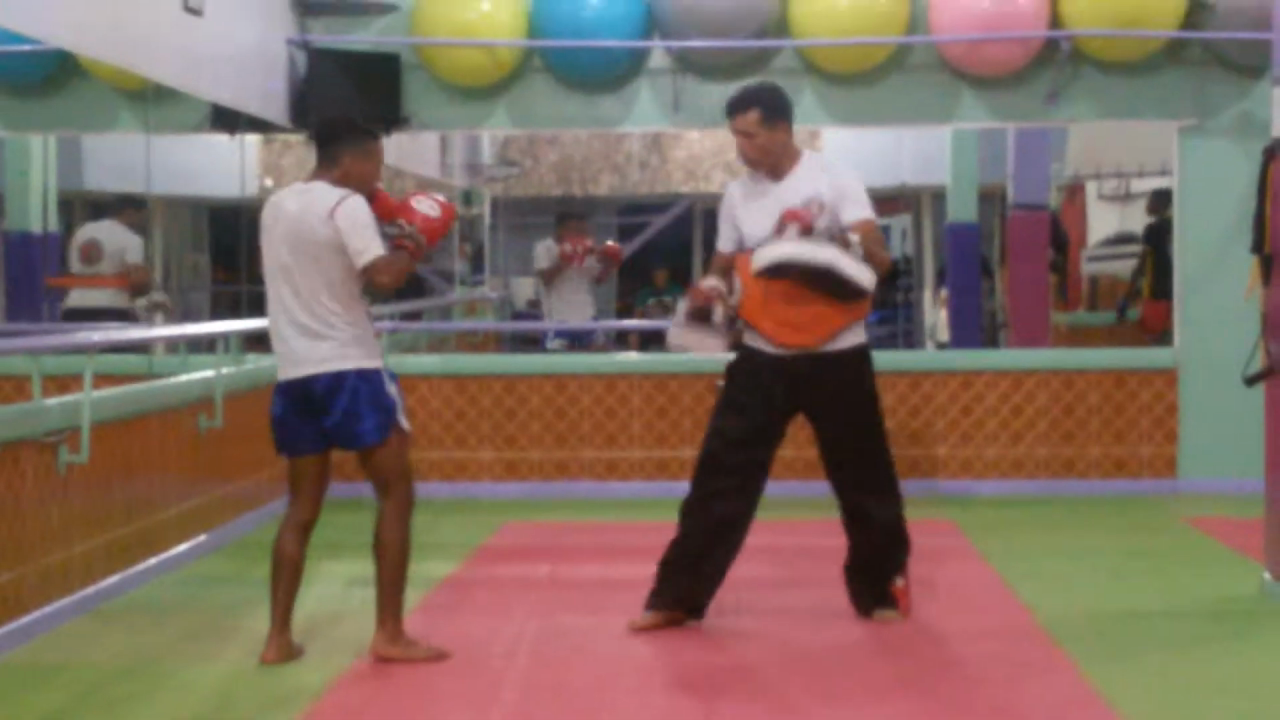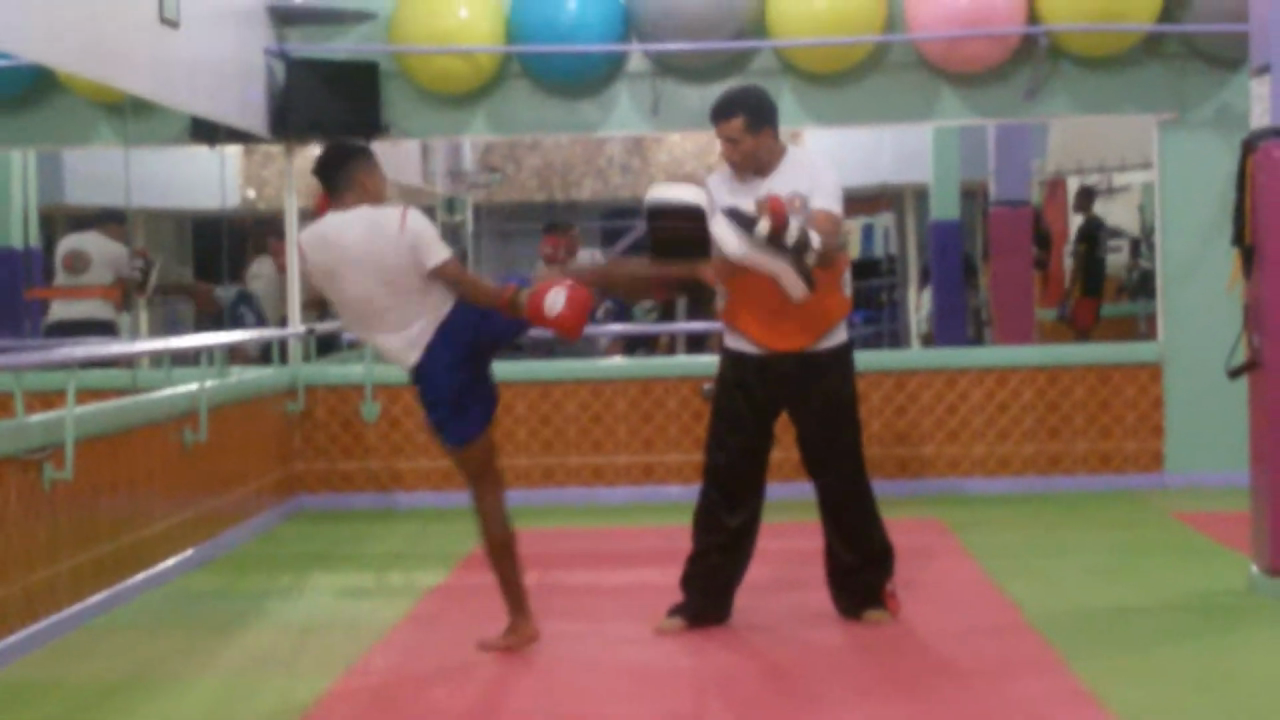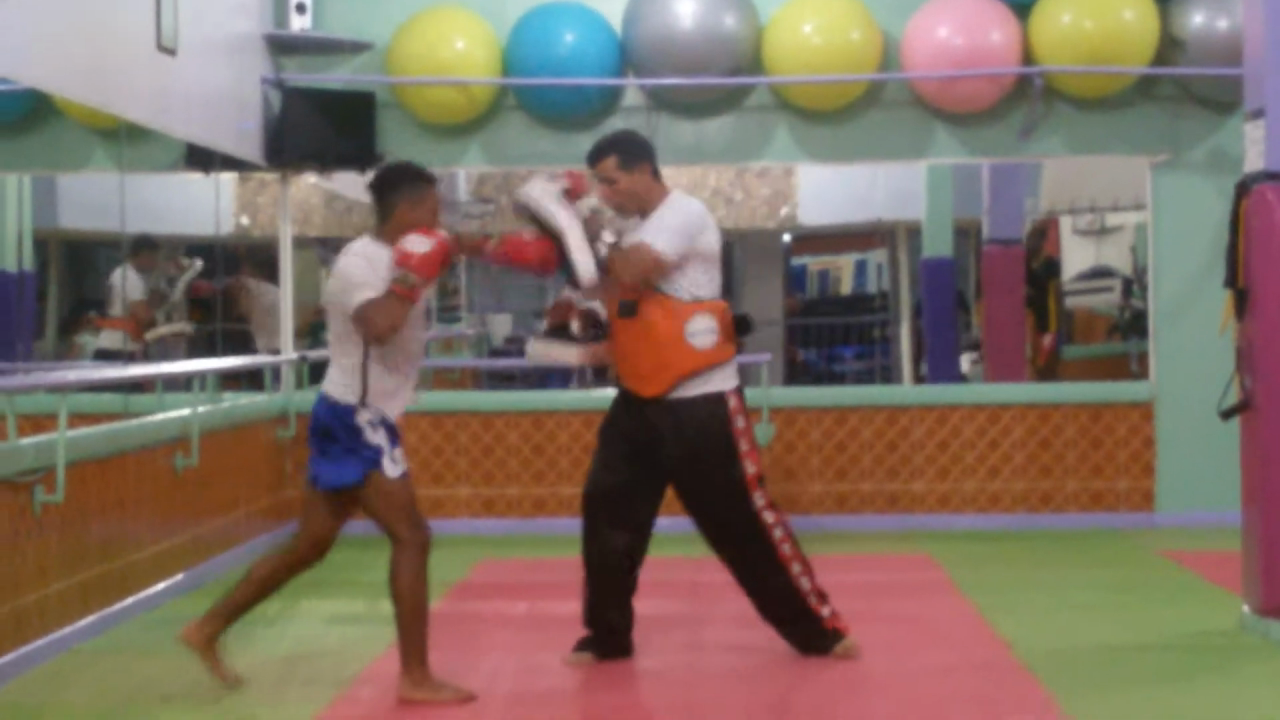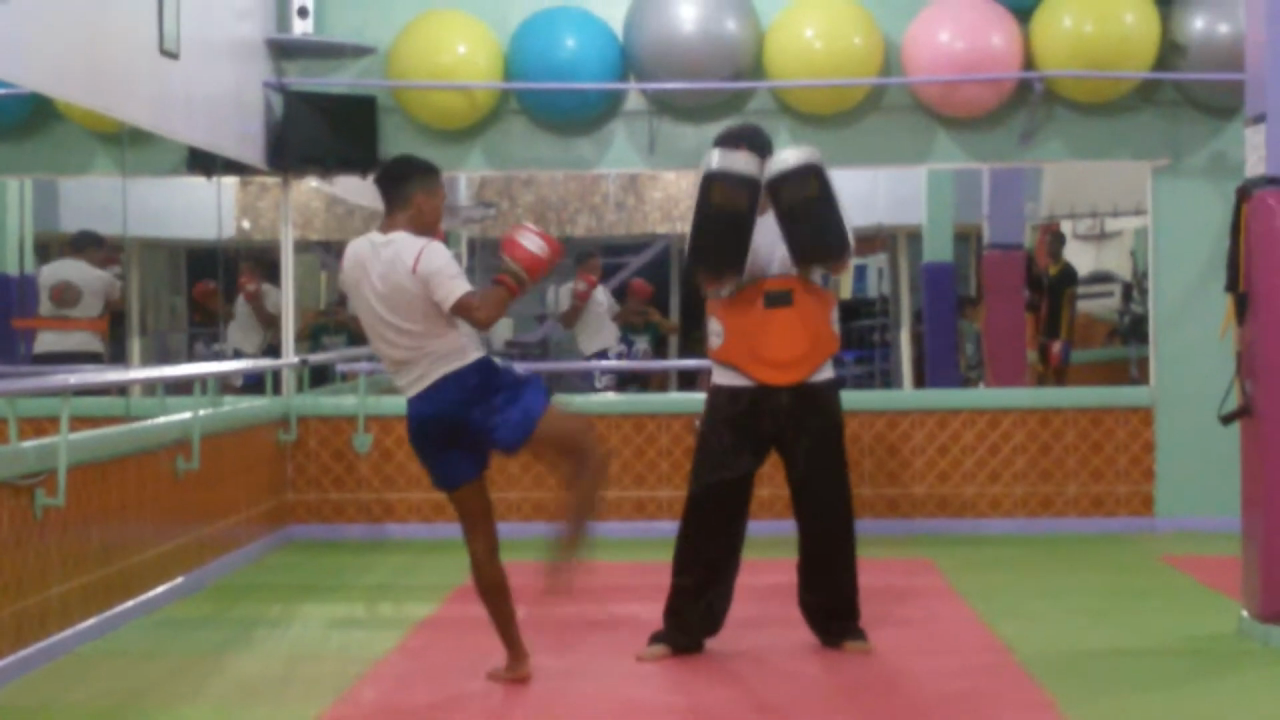
dt=1s
person 1, frame 1
left shoulder: (834, 181)
right shoulder: (737, 195)
left elbow: (879, 259)
right elbow: (726, 266)
left wrist: (824, 238)
right wrist: (708, 290)
left hip: (836, 356)
right hip: (763, 356)
left knee: (863, 477)
right knee: (722, 471)
left ankle: (879, 587)
right ankle: (677, 594)
person 1, frame 2
left shoulder: (814, 175)
right shoulder: (720, 187)
left elbow: (828, 247)
right elbow: (695, 262)
left wrist: (780, 226)
left hip: (819, 353)
right hip: (748, 356)
left knee: (840, 476)
right knee: (729, 479)
left ankle: (864, 588)
right ankle: (706, 597)
person 1, frame 3
left shoulder: (685, 216)
right shoulder: (625, 230)
left elbow: (630, 279)
left hip: (700, 399)
right hip: (639, 400)
left knee: (740, 516)
right knee: (607, 512)
left ankle: (816, 626)
right ankle: (607, 634)
person 1, frame 4
left shoulder: (803, 214)
right shoulder: (713, 221)
left elbow: (836, 261)
right elbow: (710, 271)
left wrist: (811, 200)
right wrist: (725, 206)
left hip: (809, 387)
right hip: (737, 390)
left knee: (826, 510)
right knee: (710, 509)
left ankle: (837, 623)
right ankle: (685, 628)
person 2, frame 1
left shoulder: (274, 206)
right shoulder: (348, 206)
right elbow: (383, 277)
right wrist: (414, 249)
left hip: (294, 374)
right hip: (351, 370)
left knee: (302, 508)
right knee: (395, 497)
left ankle: (278, 636)
right ankle: (390, 634)
person 2, frame 2
left shoulder: (311, 241)
right shoulder: (402, 221)
left elbow: (336, 295)
right elbow: (459, 283)
right wrist: (524, 301)
left hip: (431, 366)
right hip: (461, 327)
left knee: (487, 494)
left ankle: (518, 619)
person 2, frame 3
left shoulder: (393, 257)
right shoulder: (359, 261)
right elbow: (377, 328)
right wrist: (408, 282)
left hip: (365, 415)
right hip: (353, 416)
left knee: (309, 541)
right knee: (411, 537)
left ankle: (208, 629)
right ankle: (416, 678)
person 2, frame 4
left shoulder: (352, 258)
right shoulder: (424, 254)
right elbow: (481, 314)
right wrist: (515, 277)
left hip: (424, 406)
right hip: (475, 384)
left knee: (479, 530)
right knee: (585, 447)
left ankle: (516, 657)
right ankle: (564, 552)
